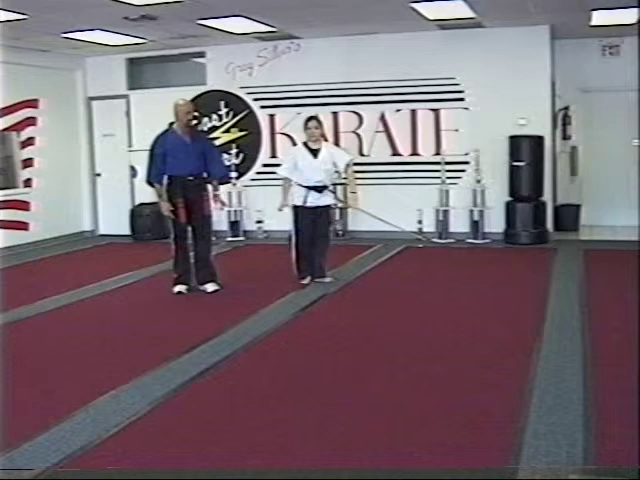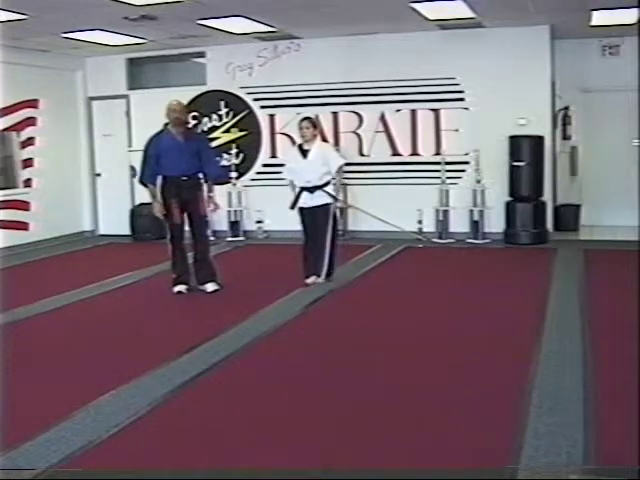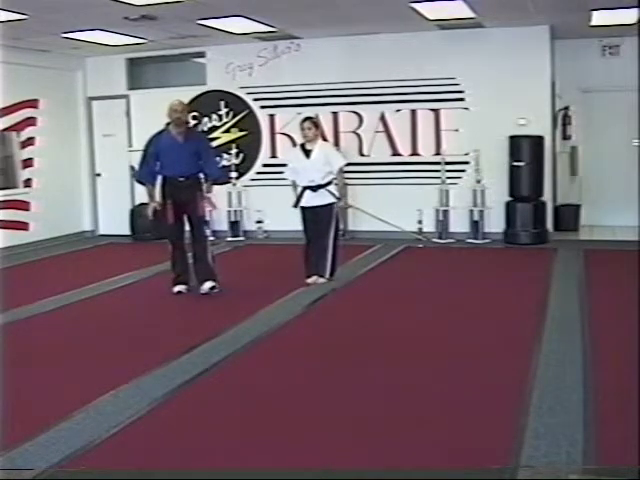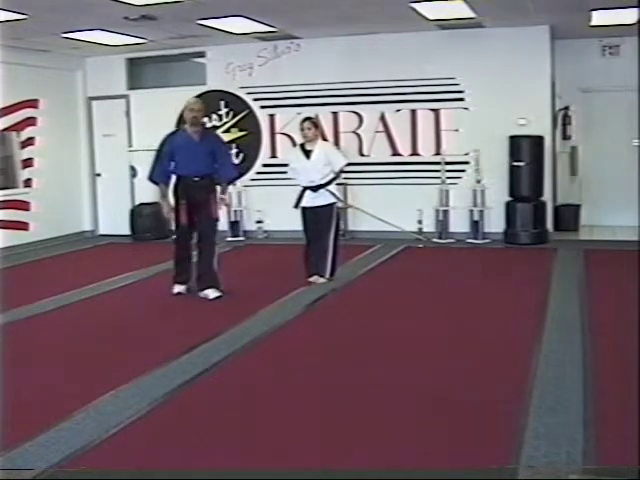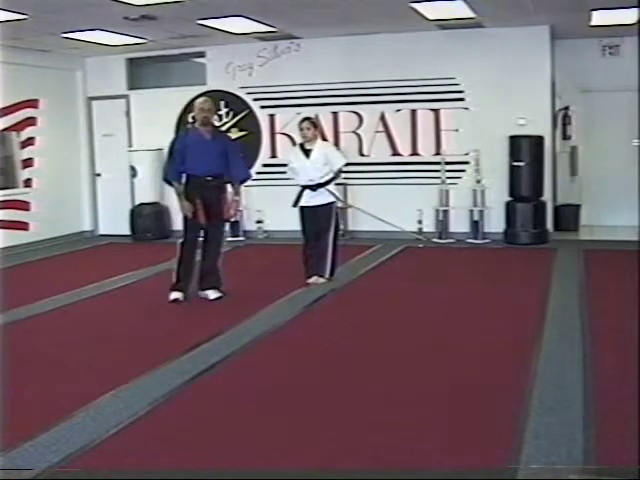
dt=0.5s
person 1, frame 1
left shoulder: (201, 139)
right shoulder: (164, 140)
left elbow: (213, 166)
right elbow: (157, 173)
left wrist: (215, 192)
right wrist: (162, 199)
left hip: (199, 187)
right hip: (176, 189)
left knee: (203, 234)
right knee: (180, 236)
left ankle: (206, 279)
right ankle: (181, 280)
person 1, frame 2
left shoulder: (197, 139)
right shoulder: (158, 141)
left elbow: (208, 167)
right elbow: (150, 173)
left wrist: (210, 194)
right wrist: (155, 200)
left hip: (193, 187)
right hip: (171, 189)
left knee: (200, 233)
right knee: (176, 236)
left ankle: (206, 279)
right ankle: (180, 280)
person 1, frame 3
left shoulder: (198, 139)
right shoulder: (158, 140)
left elbow: (209, 167)
right elbow: (149, 171)
left wrist: (208, 193)
right wrist: (152, 199)
left hip: (193, 187)
right hip: (171, 189)
left knee: (199, 233)
right knee: (175, 237)
left ankle: (206, 279)
right ankle: (180, 280)
person 1, frame 4
left shoulder: (213, 139)
right shoulder: (173, 139)
left elbow: (224, 169)
right elbow: (162, 171)
left wrist: (223, 194)
right wrist: (164, 200)
left hip: (207, 189)
right hip: (184, 189)
left knee: (207, 238)
right knee: (183, 237)
left ankle: (207, 285)
right ankle: (181, 280)
person 1, frame 5
left shoulder: (223, 140)
right shoulder: (184, 138)
left elbow: (235, 169)
right elbow: (175, 171)
left wrist: (236, 197)
right wrist: (182, 199)
left hip: (217, 191)
right hip: (194, 190)
left knee: (214, 240)
right knee: (189, 239)
left ankle: (208, 285)
right ankle: (179, 287)
person 2, frame 1
left shoulder: (330, 150)
right shoulder: (296, 151)
left elbow: (348, 169)
right elbow: (287, 177)
left wrist: (352, 192)
right wrist: (285, 199)
left hip: (324, 198)
right hip: (303, 199)
left knee: (322, 237)
right knee: (303, 237)
left ankle: (319, 273)
right ankle: (305, 273)
person 2, frame 2
left shoulder: (325, 148)
right shoulder: (294, 153)
left elbow: (338, 172)
right elbow: (291, 178)
left wrist: (338, 196)
right wrist: (296, 197)
left hip: (323, 198)
right hip: (305, 199)
left knee: (324, 236)
right knee: (309, 237)
left ankle: (323, 273)
right ankle: (311, 272)
person 2, frame 3
left shoulder: (327, 148)
right shoulder: (296, 152)
left elbow: (339, 173)
right elbow: (293, 179)
left wrist: (341, 197)
right wrist: (297, 198)
left hip: (326, 197)
right hip: (307, 198)
left knee: (326, 236)
right knee: (311, 237)
left ankle: (324, 272)
right ankle: (312, 272)
person 2, frame 4
left shoulder: (327, 148)
right shoulder: (296, 153)
left elbow: (339, 169)
left wrist: (326, 182)
right wrist: (307, 184)
left hip: (326, 197)
right hip: (307, 198)
left knee: (326, 236)
right knee: (311, 236)
left ankle: (324, 272)
right ankle: (313, 271)
person 2, frame 5
left shoulder: (326, 147)
right shoulder: (295, 152)
left elbow: (338, 169)
left wrist: (326, 183)
right wrist: (305, 183)
left hip: (325, 196)
right hip: (306, 197)
left knee: (326, 235)
right knee: (310, 237)
left ankle: (323, 272)
right ankle: (312, 272)
